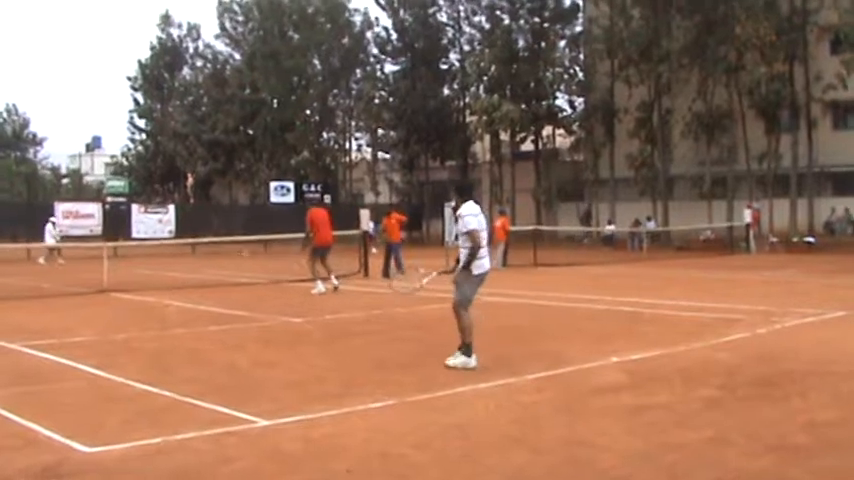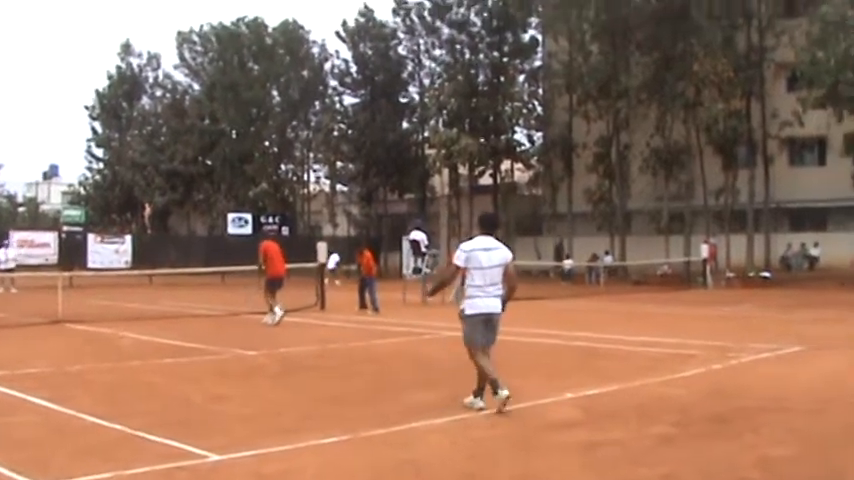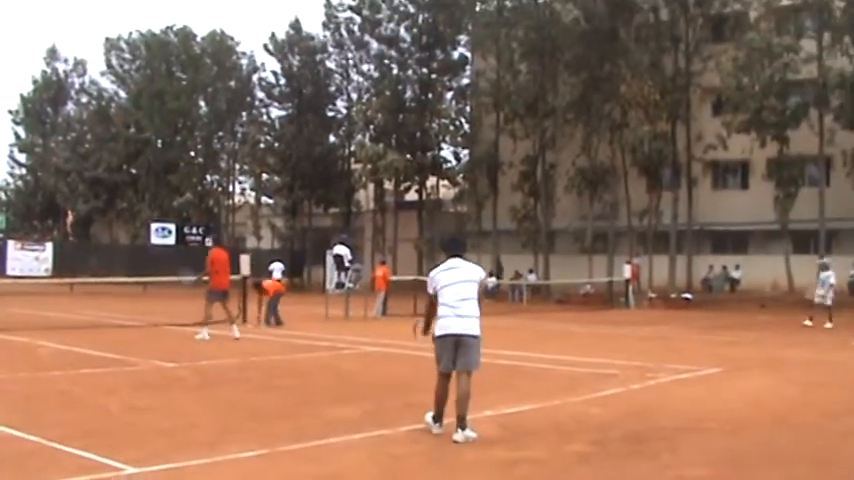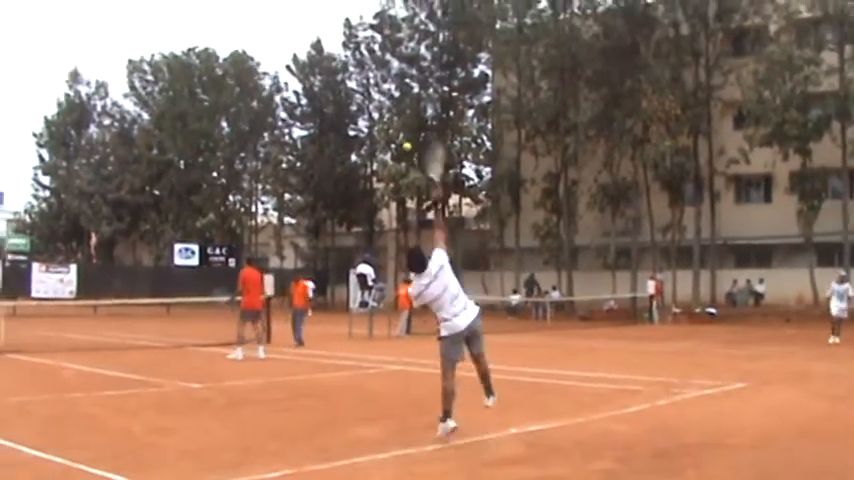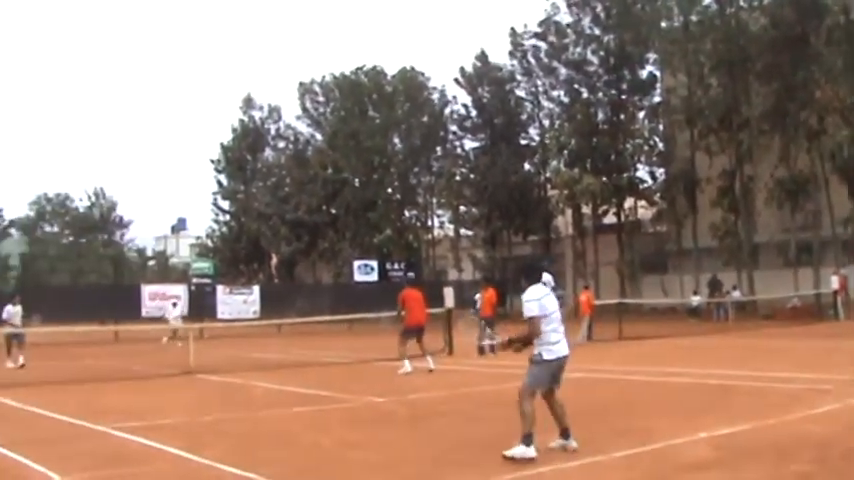
dt=1s
person 1, frame 1
left shoulder: (466, 214)
right shoulder: (475, 210)
left elbow: (477, 244)
left wrist: (463, 269)
right wrist: (458, 264)
left hip: (474, 268)
right hip: (480, 266)
left knee: (459, 308)
right knee: (462, 307)
left ankle: (467, 355)
right ankle: (467, 351)
person 1, frame 2
left shoulder: (467, 248)
right shoulder: (504, 251)
left elbow: (448, 276)
right elbow: (512, 285)
left wrist: (433, 290)
right wrist: (503, 303)
left hip: (473, 307)
right hip: (494, 307)
left knee: (476, 353)
right knee: (483, 351)
left ankle: (499, 390)
right ankle: (477, 397)
person 1, frame 3
left shoulder: (435, 273)
right shoulder: (477, 271)
left elbow: (431, 307)
left wrist: (426, 327)
left hip: (444, 328)
right hip: (470, 328)
left knee: (443, 376)
right knee: (464, 377)
left ankle: (436, 421)
right ankle: (461, 428)
person 1, frame 4
left shoulder: (416, 291)
right shoulder: (438, 262)
right elbow: (440, 231)
right wrist: (437, 203)
left hip: (451, 329)
right hip: (471, 316)
left knee: (447, 375)
right knee: (479, 359)
left ankle: (447, 419)
right ankle: (489, 393)
person 1, frame 5
left shoulder: (529, 297)
right shoulder: (547, 293)
left elbow: (533, 332)
left wrist: (510, 341)
right wrist: (521, 343)
left hip: (547, 354)
right hip: (561, 351)
left knee: (524, 396)
right knee: (548, 394)
left ankle: (526, 446)
right ankle: (566, 439)
